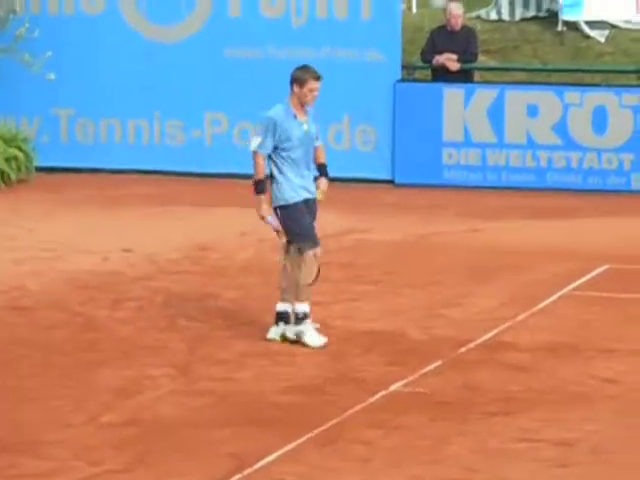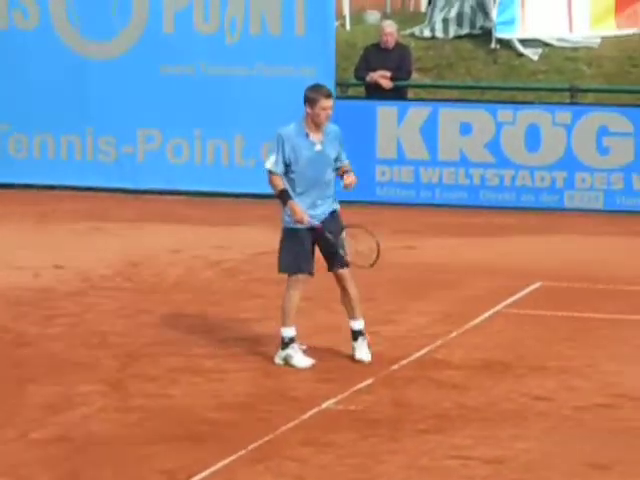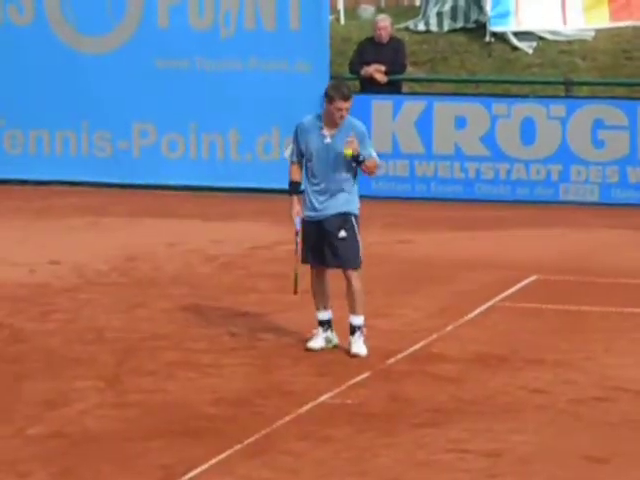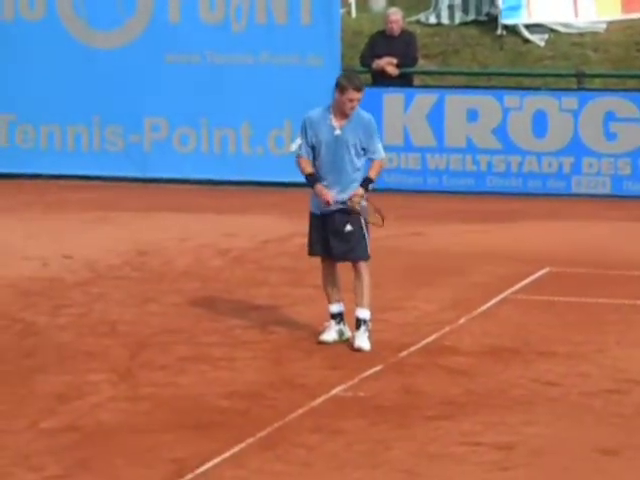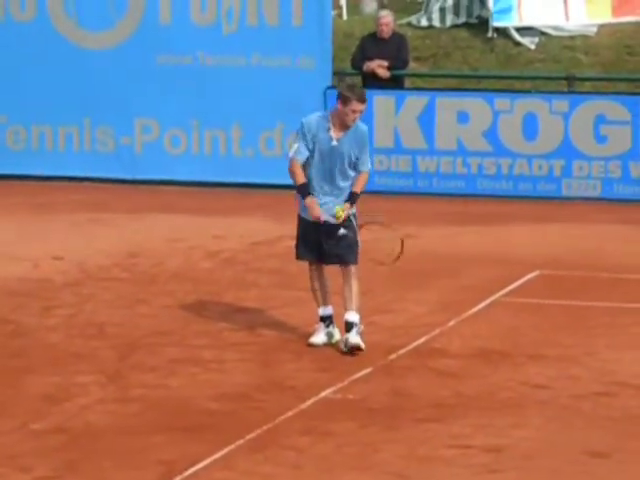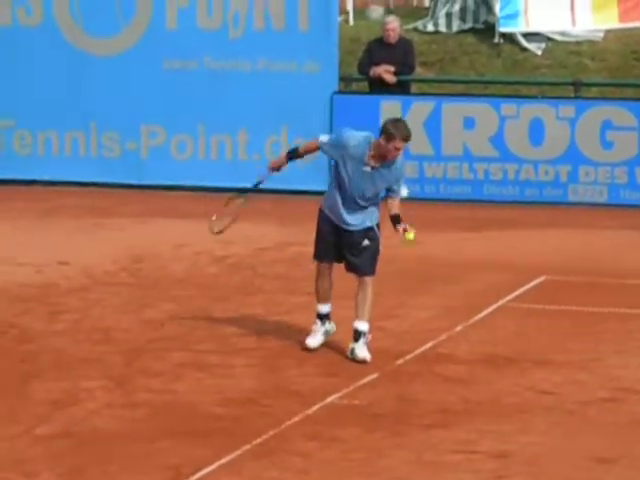
dt=0.7s
person 1, frame 1
left shoulder: (309, 116)
right shoulder: (275, 118)
right elbow: (259, 157)
left wrist: (322, 175)
right wrist: (261, 199)
left hip: (308, 196)
right hip: (288, 200)
left knee: (295, 258)
right knee: (311, 255)
left ankle: (282, 322)
right ankle: (301, 320)
person 1, frame 2
left shoulder: (333, 134)
right shoulder: (286, 136)
left elbow: (341, 165)
right elbow: (275, 174)
left wrist: (348, 175)
right wrist: (292, 205)
left hip: (329, 215)
right hip: (298, 220)
left knee: (344, 275)
right knee: (296, 280)
left ankle: (359, 337)
right ankle: (287, 346)
person 1, frame 3
left shoulder: (357, 130)
right shoulder: (304, 128)
left elbow: (373, 168)
right elbow: (296, 164)
left wrist: (358, 158)
right wrist: (295, 198)
left hip: (343, 210)
right hip: (312, 211)
left knee: (351, 272)
right knee: (317, 272)
left ankle: (357, 332)
right ankle: (326, 329)
person 1, frame 4
left shoulder: (366, 122)
right shoulder: (312, 120)
left elbow: (378, 159)
right elbow: (302, 157)
left wrist: (364, 185)
right wrist: (317, 186)
left hip: (352, 206)
right hip: (322, 206)
left knee: (360, 263)
right knee: (327, 262)
left ankle: (363, 326)
right ankle: (337, 321)
person 1, frame 5
left shoulder: (361, 133)
right shoulder: (309, 125)
left elbow: (363, 171)
right elbow: (295, 165)
left wrist: (351, 201)
right wrist: (309, 200)
left hip: (342, 212)
right hip: (311, 210)
left knee: (349, 267)
right knee: (315, 266)
left ankle: (352, 330)
right ankle: (326, 324)
person 1, frame 6
left shoulder: (396, 167)
right shoulder: (348, 141)
left elbow: (393, 196)
right elbow: (317, 145)
left wrist: (398, 221)
right wrist: (286, 158)
left hip: (364, 223)
right hip: (332, 216)
left knee: (365, 278)
right knee: (323, 267)
left ankle: (360, 339)
right ankle: (324, 321)
